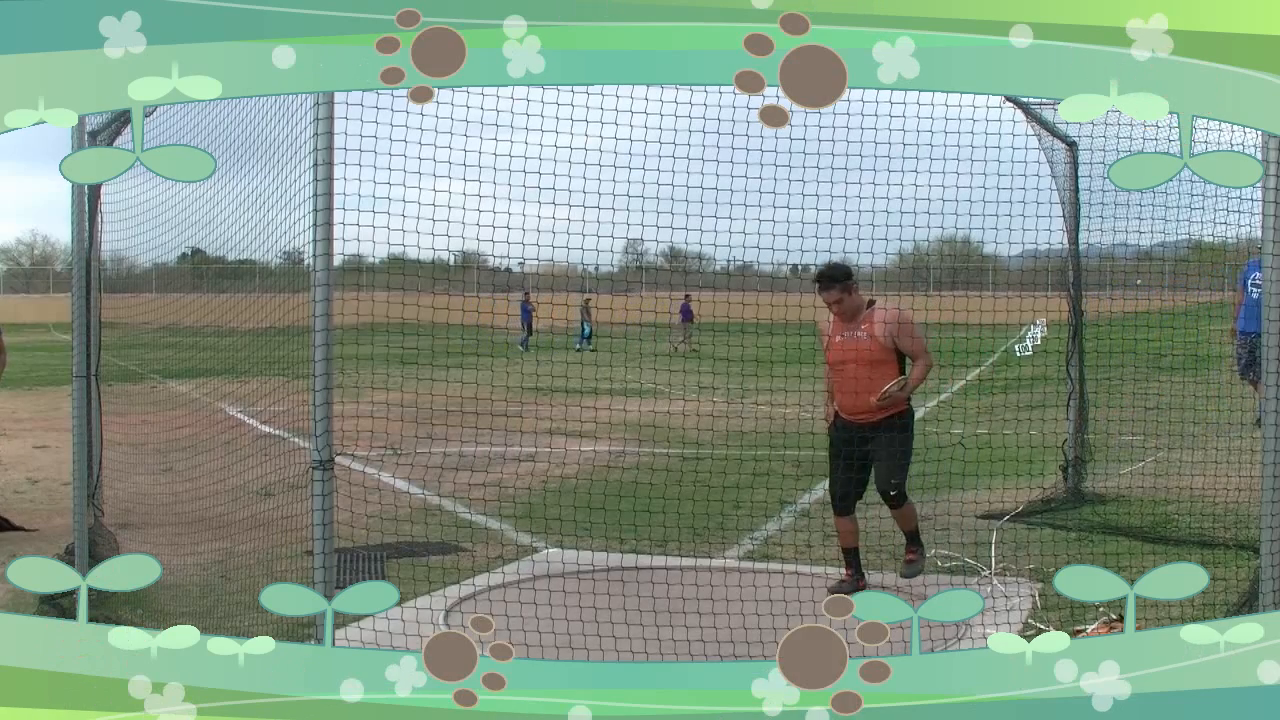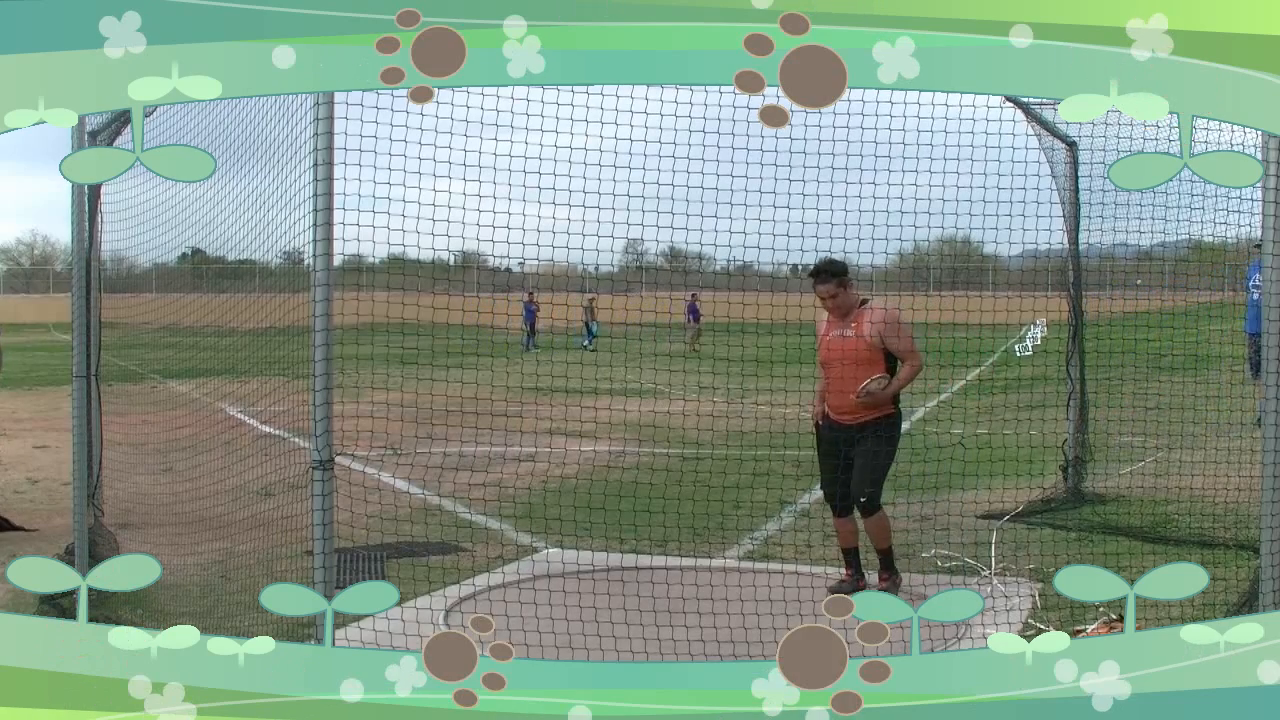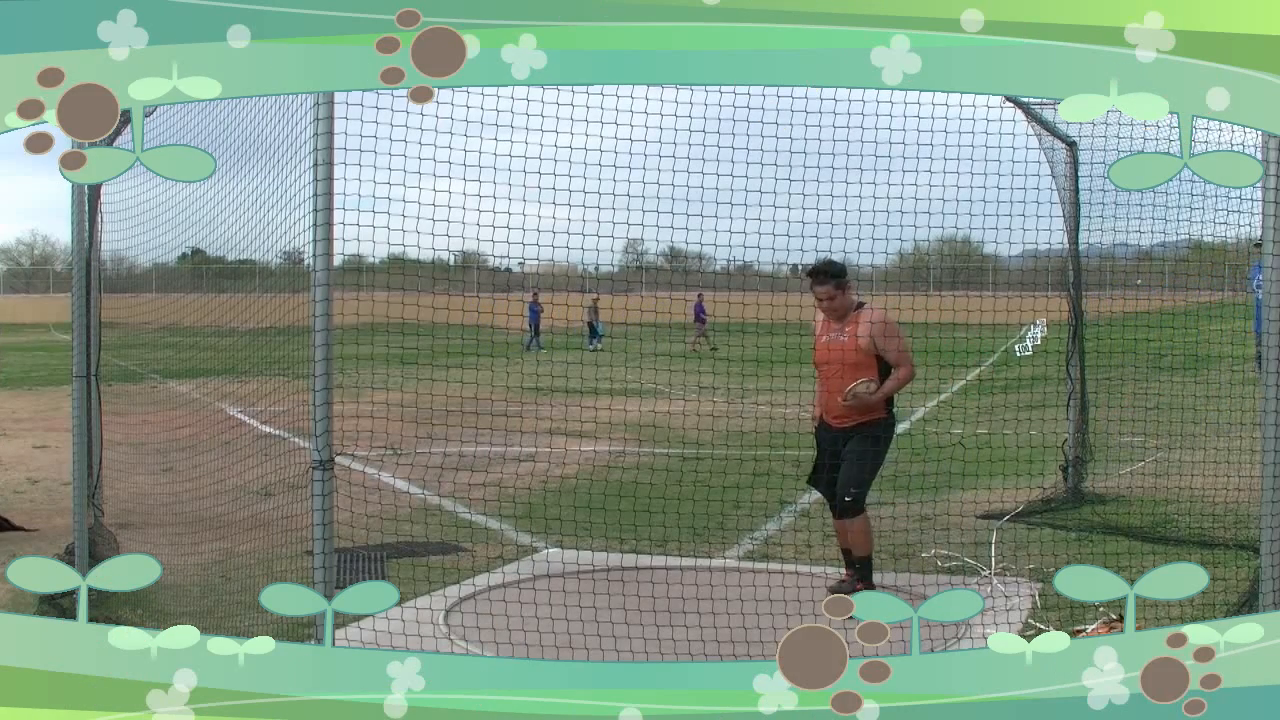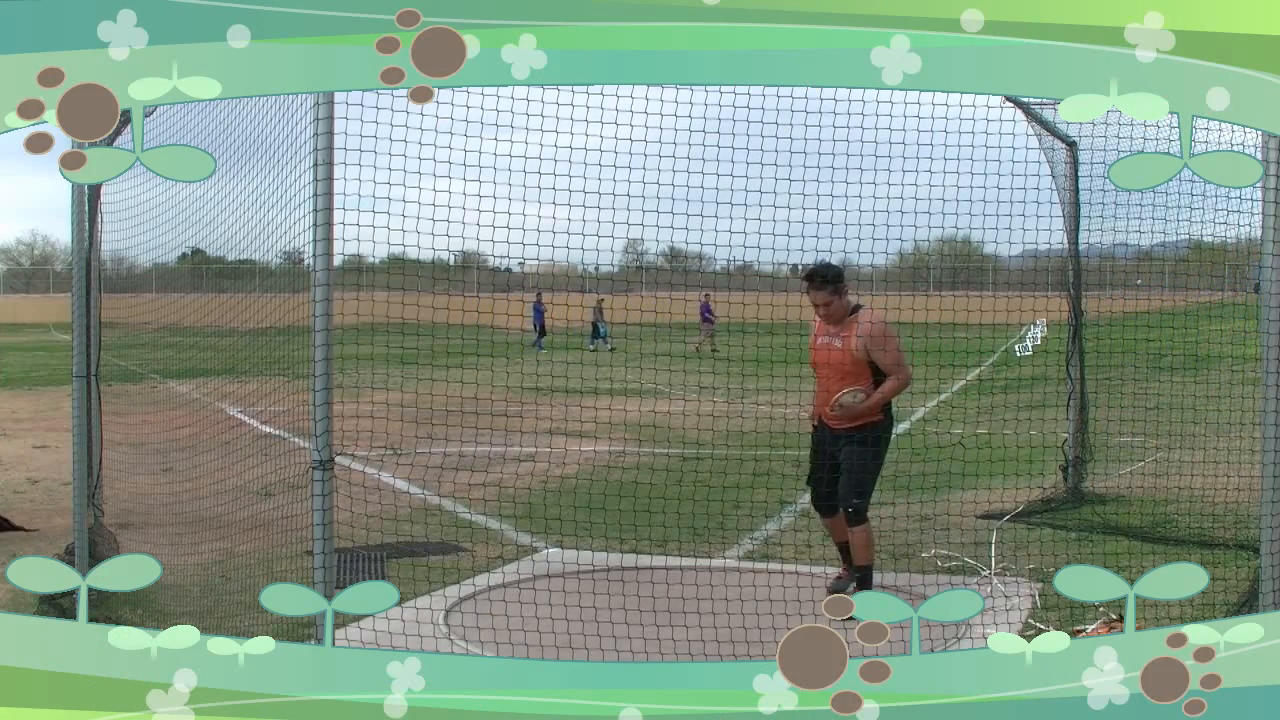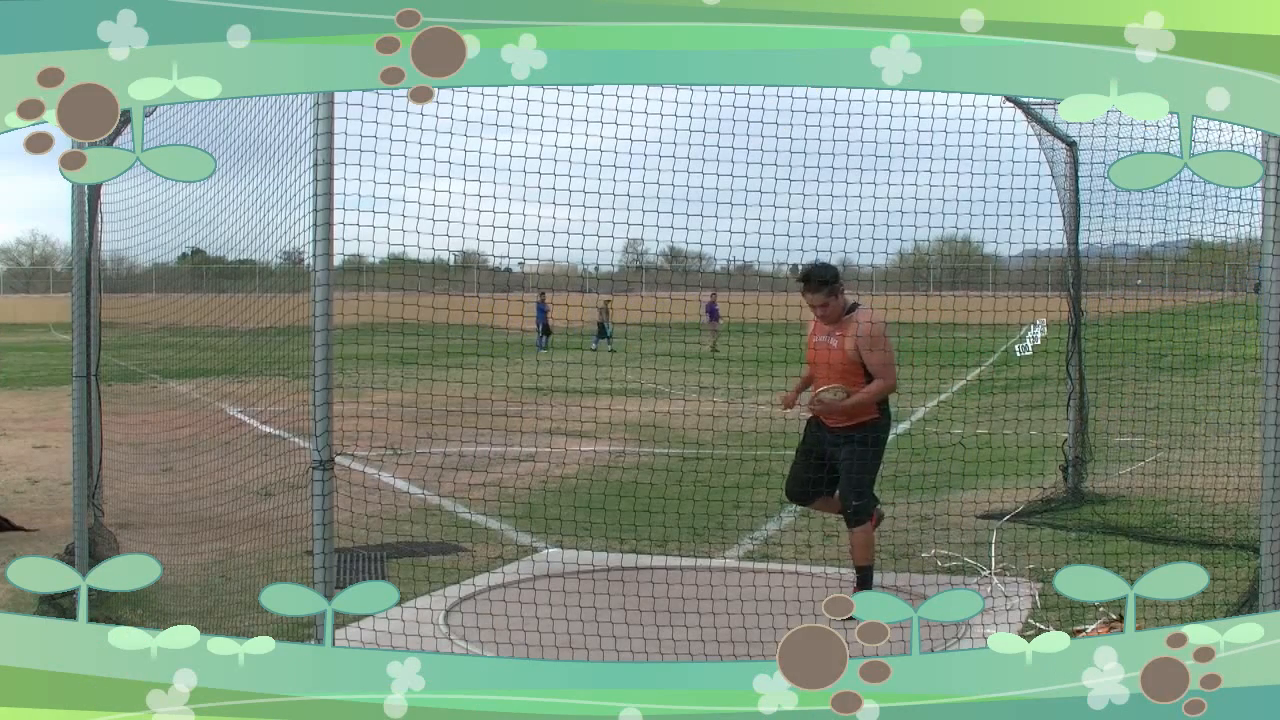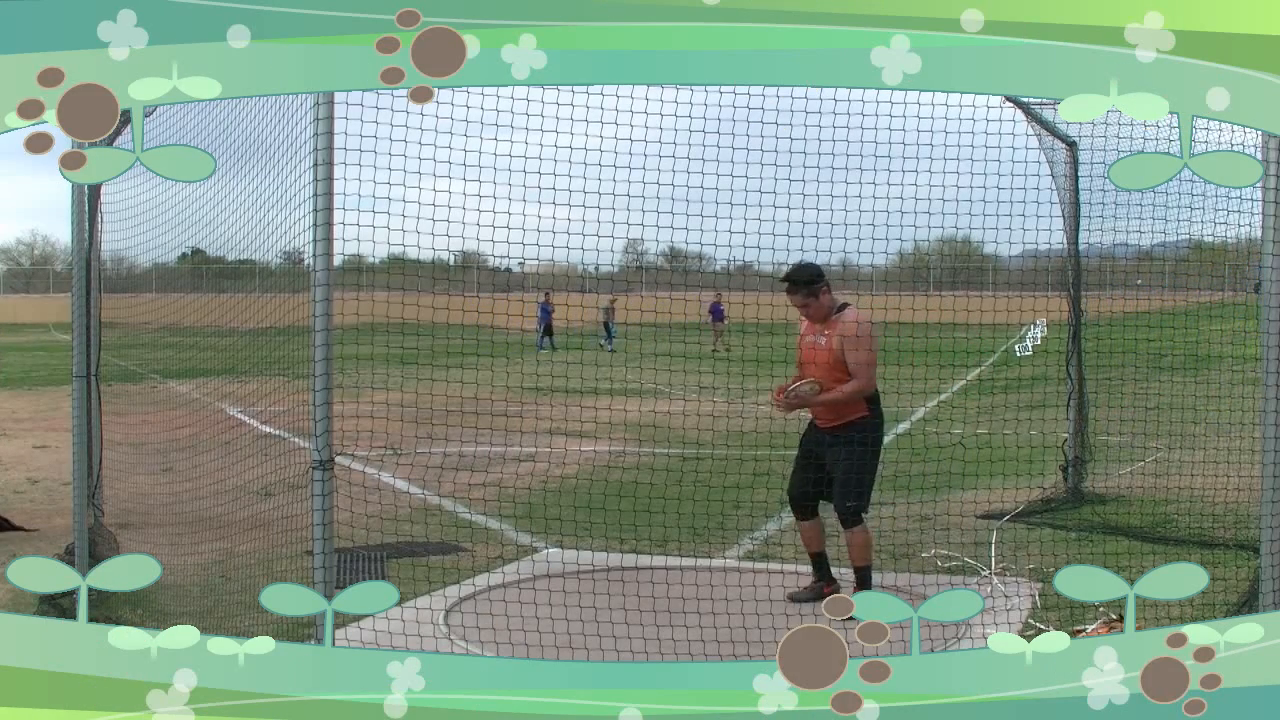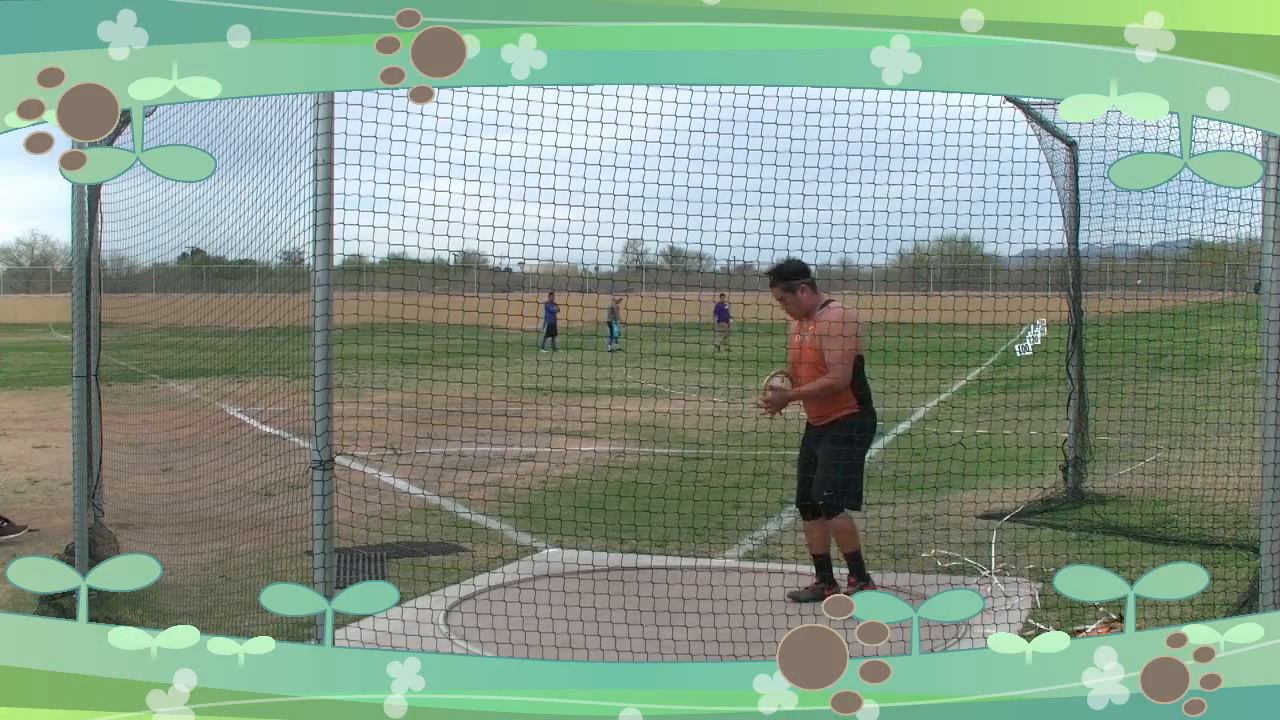
dt=0.2s
person 1, frame 1
left shoulder: (891, 318)
right shoulder: (827, 326)
left elbow: (923, 359)
left wrist: (904, 393)
right wrist: (829, 402)
left hip: (891, 423)
right hip: (846, 426)
left knee: (891, 490)
right knee: (840, 501)
left ankle: (914, 546)
right ankle: (854, 573)
person 1, frame 2
left shoulder: (882, 318)
right shoulder: (823, 324)
left elbow: (913, 361)
left wrist: (887, 393)
right wrist: (819, 402)
left hip: (878, 426)
right hip: (835, 427)
left knee: (865, 498)
right knee: (838, 502)
left ankle: (889, 572)
right ankle: (853, 574)
person 1, frame 3
left shoulder: (876, 321)
right shoulder: (820, 325)
left elbow: (906, 368)
left wrist: (875, 399)
right wrist: (818, 404)
left hip: (870, 428)
right hip: (830, 429)
left knee: (850, 499)
right knee: (837, 503)
left ankle: (868, 583)
right ankle: (853, 573)
person 1, frame 4
left shoulder: (872, 325)
right shoulder: (818, 324)
left elbow: (901, 376)
left wrist: (864, 407)
right wrist: (817, 404)
left hip: (867, 431)
right hip: (828, 428)
left knee: (853, 508)
right knee: (823, 502)
left ankle: (865, 591)
right ankle: (849, 566)
person 1, frame 5
left shoulder: (867, 325)
right shoulder: (816, 322)
left elbow: (887, 382)
left wrist: (843, 406)
right wrist: (797, 389)
left hip: (863, 429)
right hip: (823, 424)
left knee: (853, 510)
right knee: (798, 490)
left ankle: (865, 590)
right ankle: (867, 512)
person 1, frame 6
left shoulder: (854, 324)
right shoulder: (806, 324)
left elbow: (866, 384)
left wrist: (814, 401)
right wrist: (789, 389)
left hip: (856, 430)
right hip: (819, 428)
left knee: (848, 511)
right knee: (800, 501)
left ankle: (864, 592)
right ankle: (824, 580)
person 1, frame 7
left shoulder: (837, 319)
right shoulder: (798, 323)
left elbow: (839, 379)
left wrist: (789, 396)
right wrist: (779, 395)
left hip: (849, 425)
right hip: (817, 426)
left knee: (828, 501)
right knee: (807, 505)
left ankle: (861, 581)
right ankle: (825, 582)
